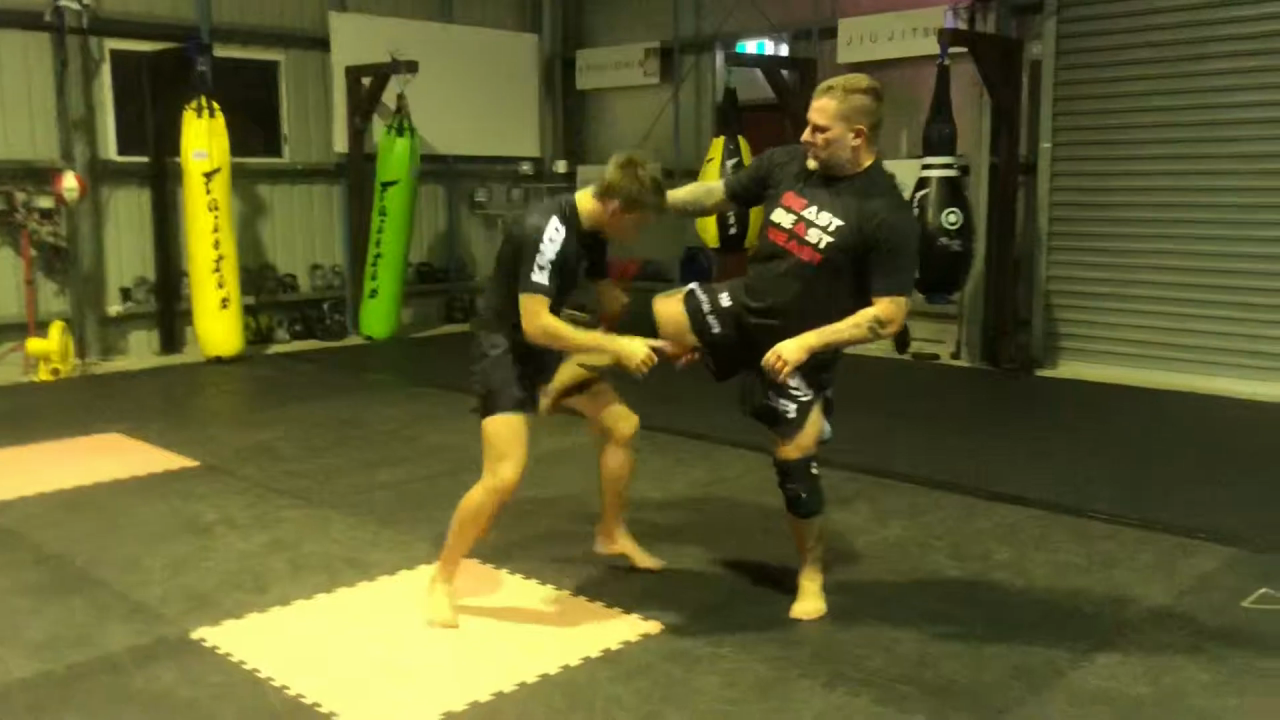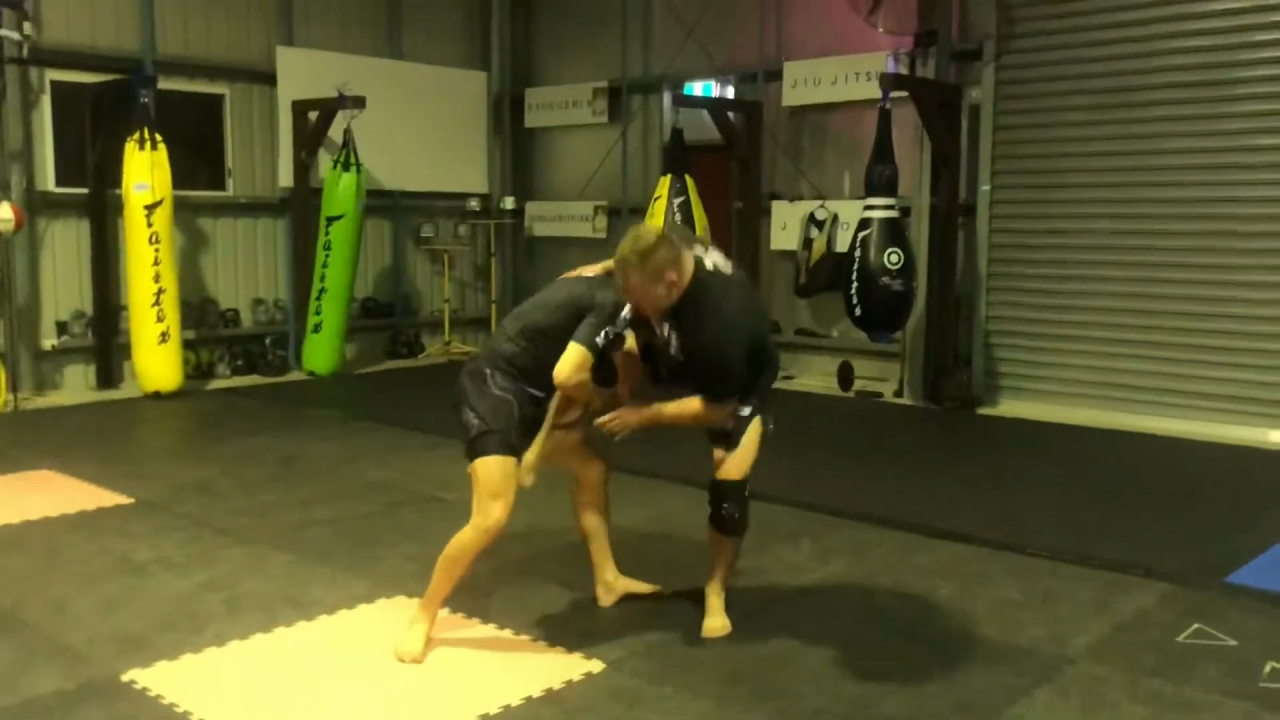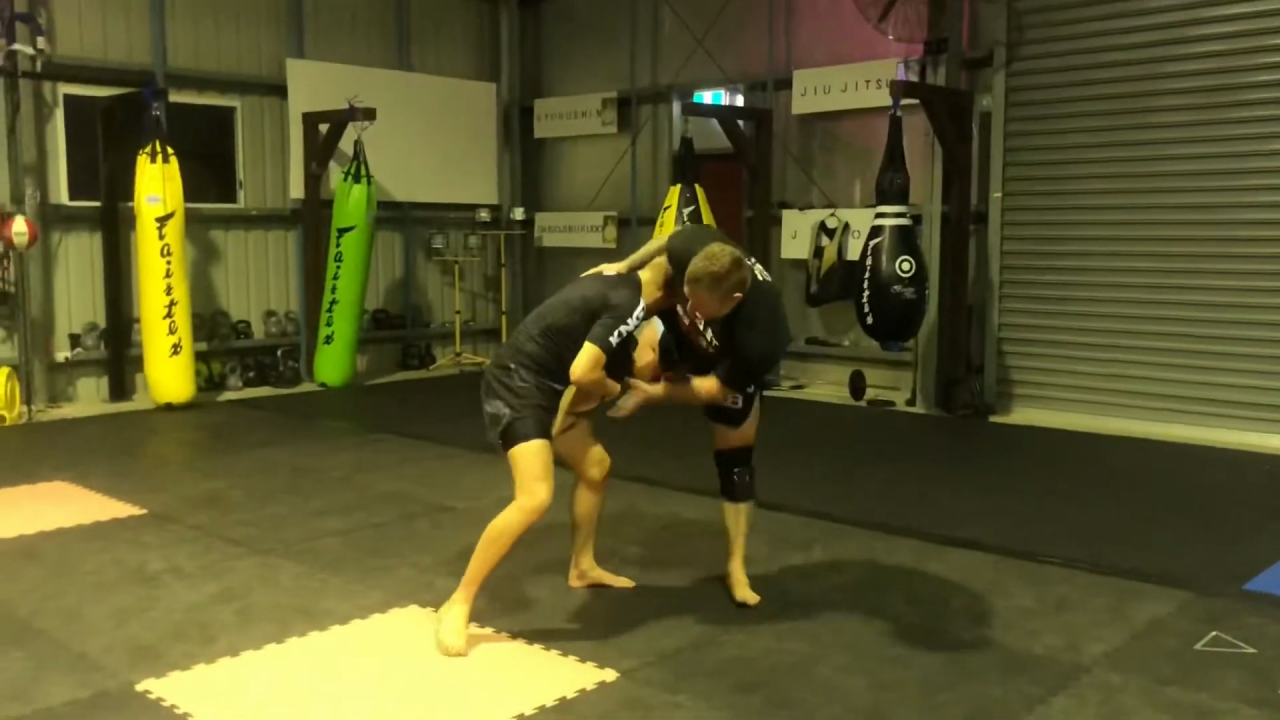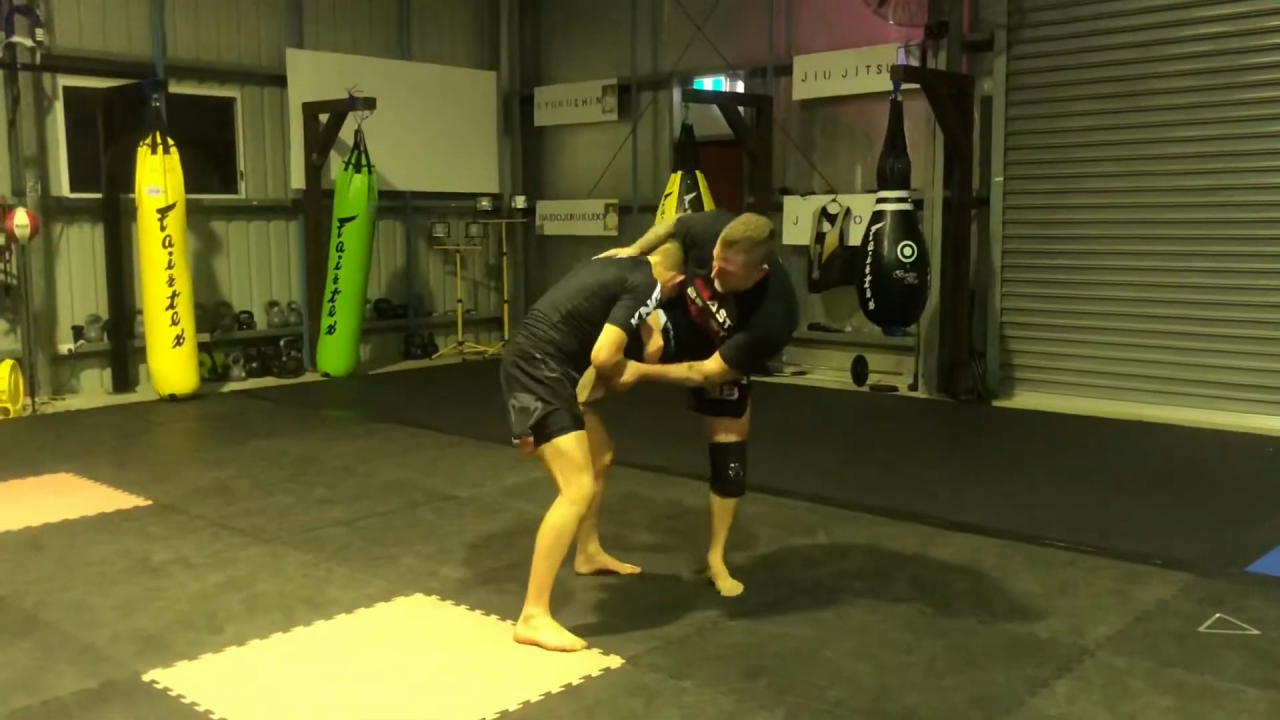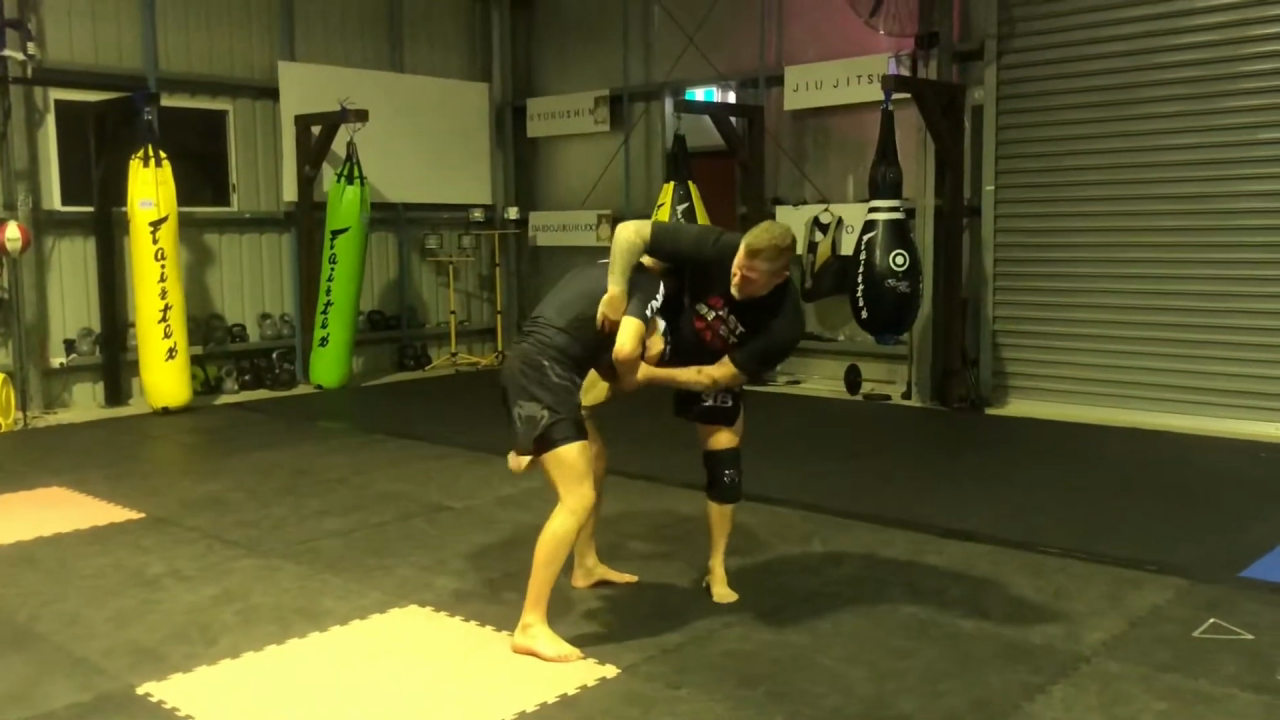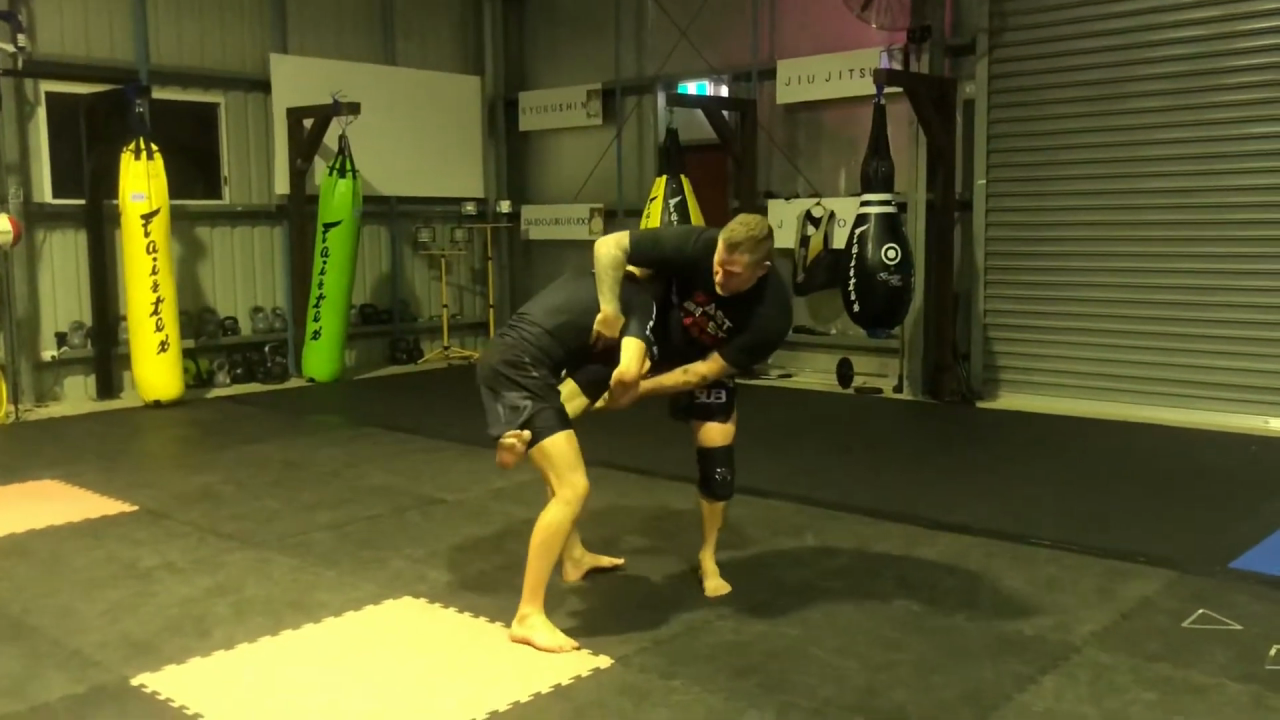
dt=0.7s
person 1, frame 1
left shoulder: (886, 218)
right shoulder: (785, 166)
left elbow: (888, 317)
right elbow: (715, 194)
left wrist: (804, 343)
left hip: (799, 352)
right hip: (740, 308)
left knee: (793, 464)
right knee: (641, 317)
left ankle: (810, 577)
right ankle: (552, 392)
person 1, frame 2
left shoulder: (721, 324)
right shoulder: (673, 251)
left elbow: (715, 410)
left wrist: (646, 416)
right wrist: (604, 269)
left hip: (737, 386)
right hip: (681, 362)
left knee: (729, 486)
left ankle: (716, 593)
person 1, frame 3
left shoulder: (761, 339)
right shoulder: (696, 247)
left elbow: (716, 389)
right elbow: (668, 241)
left wrist: (652, 393)
right wrist: (625, 266)
left hip: (729, 369)
right hip: (679, 334)
left knee: (736, 460)
left ankle: (735, 566)
person 1, frame 4
left shoulder: (774, 318)
right shoulder: (710, 229)
left elbow: (711, 372)
right elbow: (674, 225)
left wrist: (643, 372)
right wrist: (634, 251)
left hip: (721, 363)
right hip: (675, 320)
left knee: (729, 457)
left ankle: (716, 559)
person 1, frame 5
left shoulder: (785, 323)
right shoulder: (713, 246)
left elbow: (716, 377)
right elbow: (629, 231)
left wrist: (650, 374)
right wrist: (616, 292)
left hip: (713, 371)
left knee: (725, 467)
left ankle: (716, 568)
person 1, frame 6
left shoulder: (771, 313)
right shoulder: (695, 245)
left elbow: (706, 371)
right elbow: (609, 246)
left wrist: (641, 389)
right wrist: (611, 310)
left hip: (708, 367)
right hip: (652, 333)
left knee: (717, 460)
left ankle: (708, 558)
person 2, frame 1
left shoulder: (589, 227)
right shoulder: (548, 229)
left elbow: (607, 294)
right elbow: (536, 323)
left wrist: (659, 335)
right wrist: (618, 346)
left hip: (547, 346)
right hip: (507, 348)
left knee: (621, 425)
right knee: (504, 475)
left ankle: (612, 535)
right ankle: (442, 581)
person 2, frame 2
left shoulder: (604, 287)
right shoulder: (615, 303)
right elbow: (568, 376)
right wrist: (597, 399)
left hip: (529, 389)
right hip: (497, 387)
left knee: (591, 471)
right knee: (491, 518)
left ankle: (608, 581)
right ankle: (422, 619)
person 2, frame 3
left shoulder: (614, 283)
right shoulder: (630, 306)
right elbow: (581, 374)
right wrist: (611, 389)
left hip: (542, 383)
right hip: (519, 385)
left knee: (594, 467)
right knee: (535, 498)
left ankle: (583, 567)
right ankle: (458, 605)
person 2, frame 4
left shoulder: (620, 264)
right shoulder: (646, 285)
right elbow: (603, 356)
right wrist: (620, 378)
left hip: (536, 363)
right hip: (539, 370)
left knee: (600, 456)
right knee: (578, 489)
left ankle: (589, 553)
right ankle: (533, 617)
person 2, frame 5
left shoulder: (605, 268)
right shoulder: (651, 284)
right elbow: (624, 351)
right wrist: (630, 379)
left hip: (526, 365)
right hip: (543, 375)
left knee: (591, 465)
right knee: (577, 500)
left ankle: (586, 565)
right ankle: (531, 626)
person 2, frame 6
left shoulder: (588, 279)
right shoulder: (643, 299)
right elbow: (628, 372)
left hip: (500, 358)
right hip: (520, 371)
left knee: (562, 467)
right knee: (572, 487)
left ankle: (574, 557)
right ankle: (528, 617)
